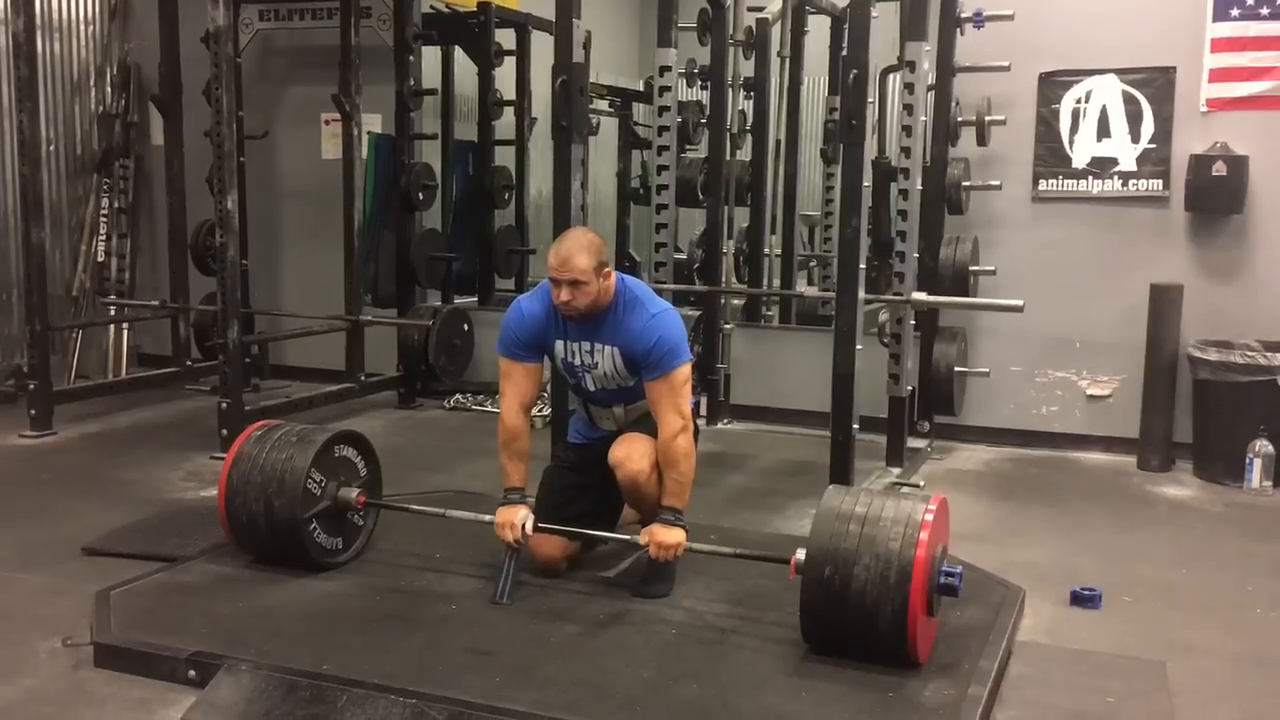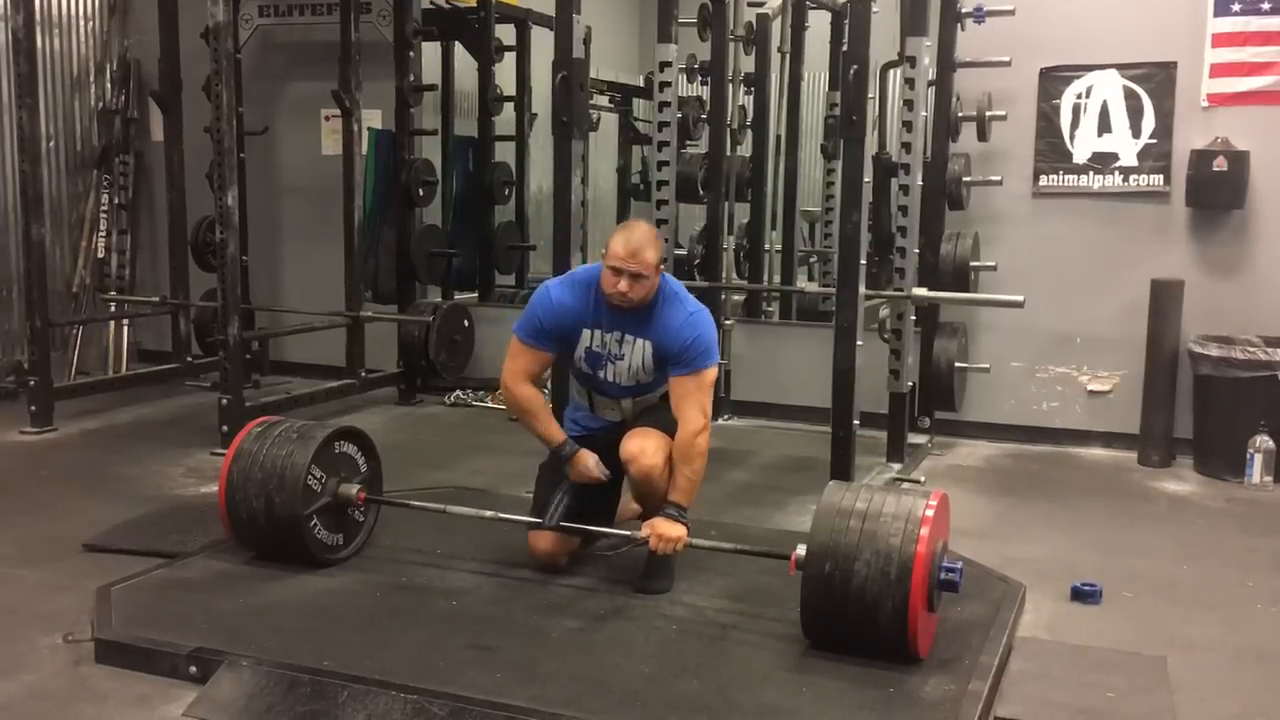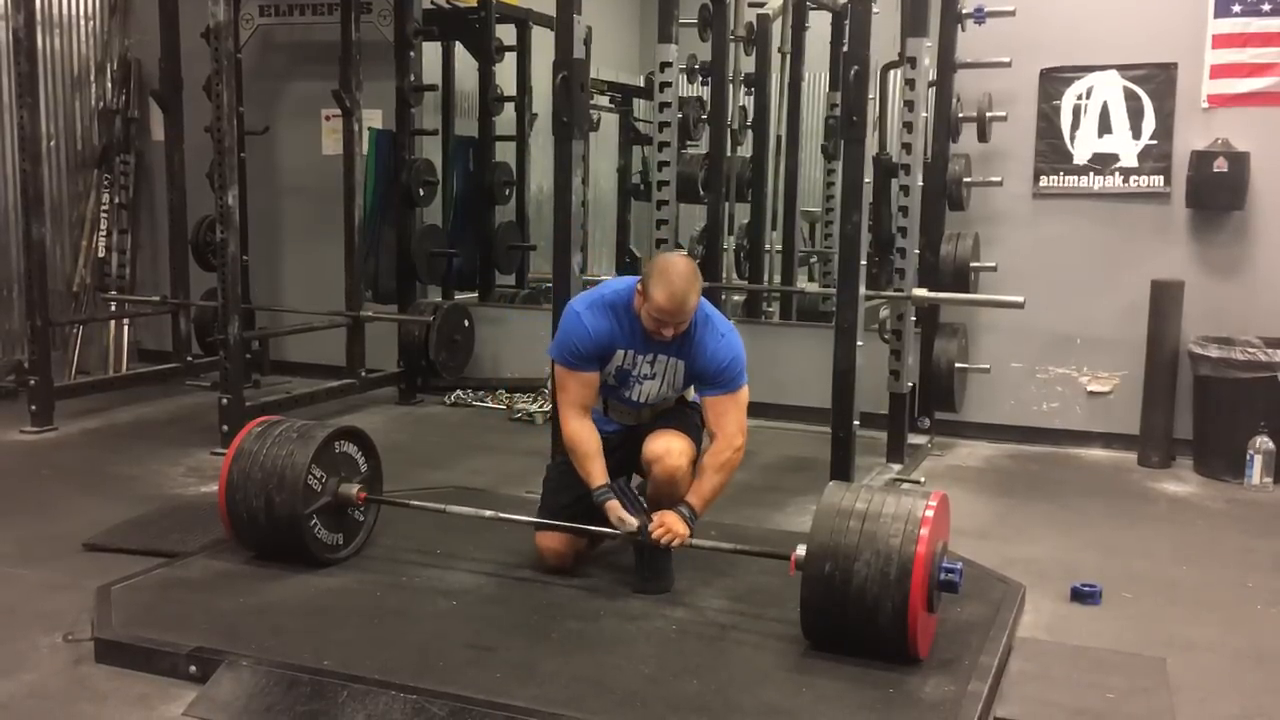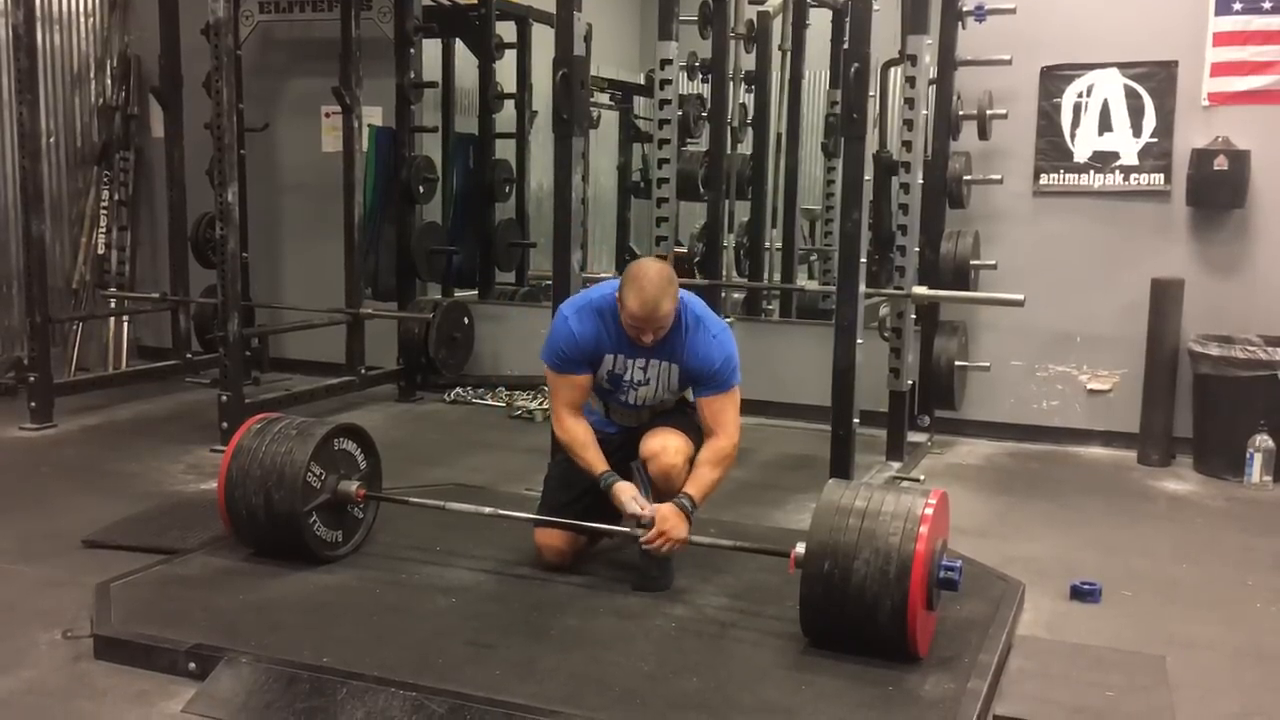
dt=0.7s
person 1, frame 1
left shoulder: (653, 322)
right shoulder: (527, 314)
left elbow: (676, 424)
right elbow: (514, 408)
left wrist: (671, 517)
right wrist: (513, 497)
left hip: (653, 420)
right hip: (591, 429)
left knee: (629, 463)
right knee: (547, 556)
left ankle: (653, 521)
right ankle: (615, 512)
person 1, frame 2
left shoulder: (688, 321)
right shoulder: (558, 298)
left elbow: (695, 423)
right elbow: (515, 383)
left wrist: (675, 512)
right wrist: (567, 452)
left hip: (656, 412)
right hip: (589, 421)
left knee: (642, 458)
right knee: (548, 553)
left ankle: (660, 533)
right ankle: (618, 508)
person 1, frame 3
left shoulder: (718, 340)
right shoulder: (586, 316)
left elbow: (730, 440)
right elbow: (575, 416)
left wrist: (686, 511)
right wrist: (604, 497)
left hip: (667, 416)
right hip: (601, 422)
left knee: (668, 459)
right knee: (554, 552)
left ankle: (658, 546)
person 1, frame 4
left shoulder: (710, 338)
right shoulder: (576, 321)
left elbow: (723, 437)
right elbow: (567, 416)
left wrist: (684, 505)
right wrist: (611, 483)
left hip: (668, 417)
right hip: (600, 424)
left knee: (664, 457)
right knee: (553, 550)
left ankle: (659, 541)
right ankle: (606, 518)
